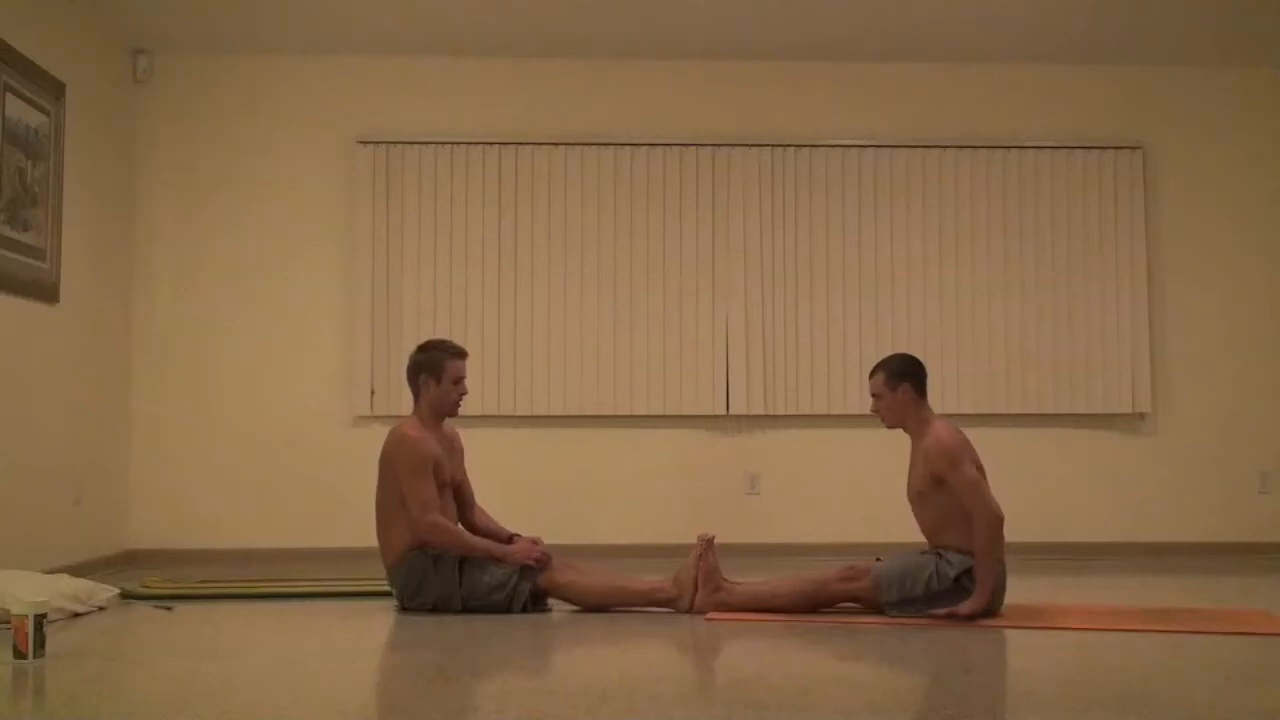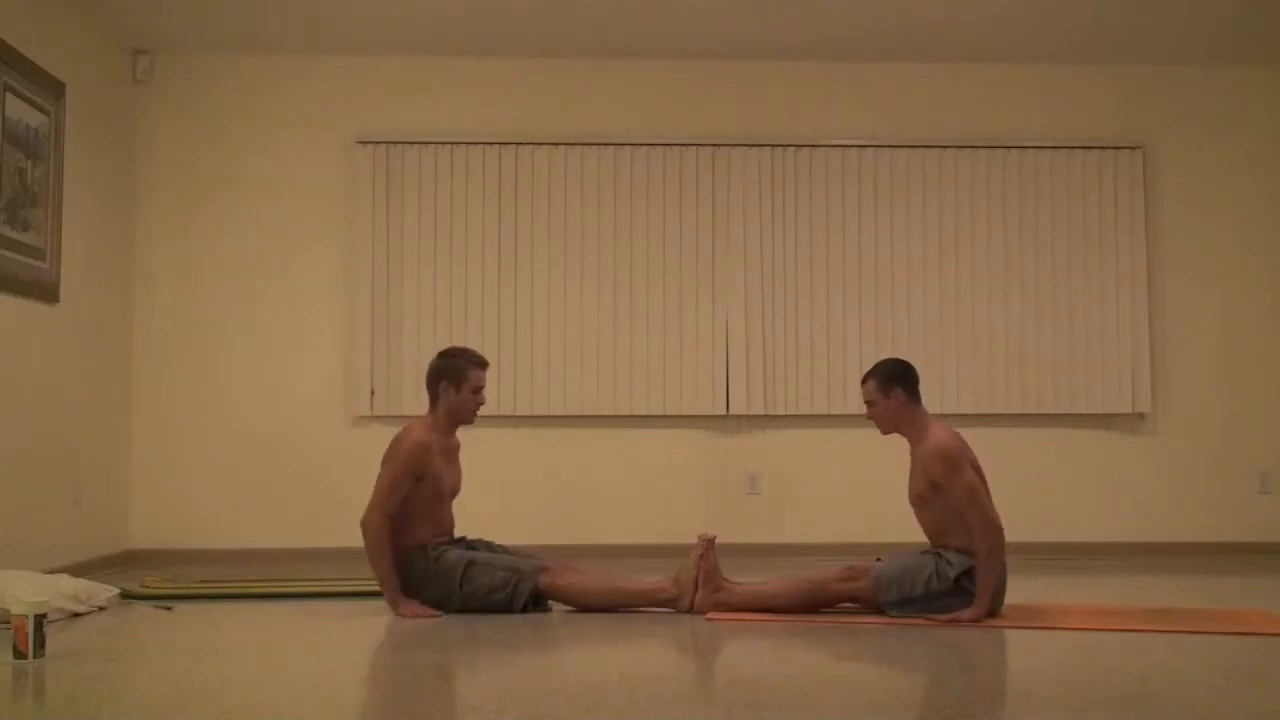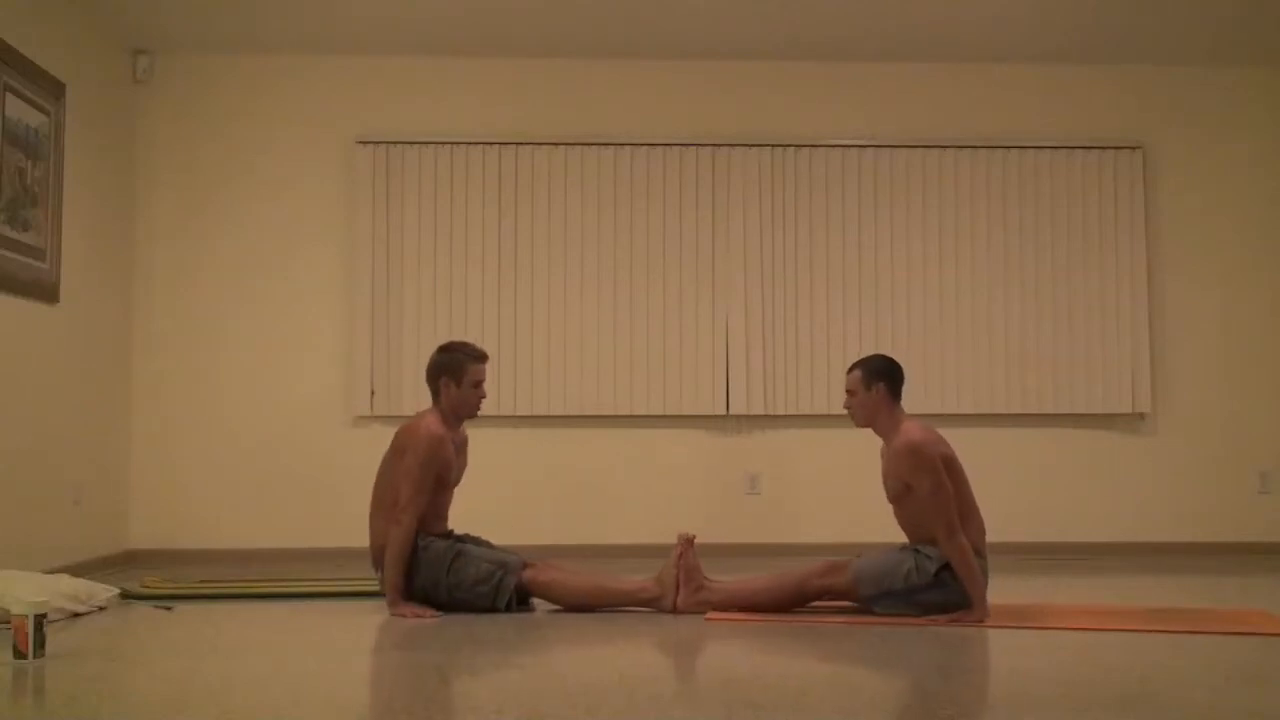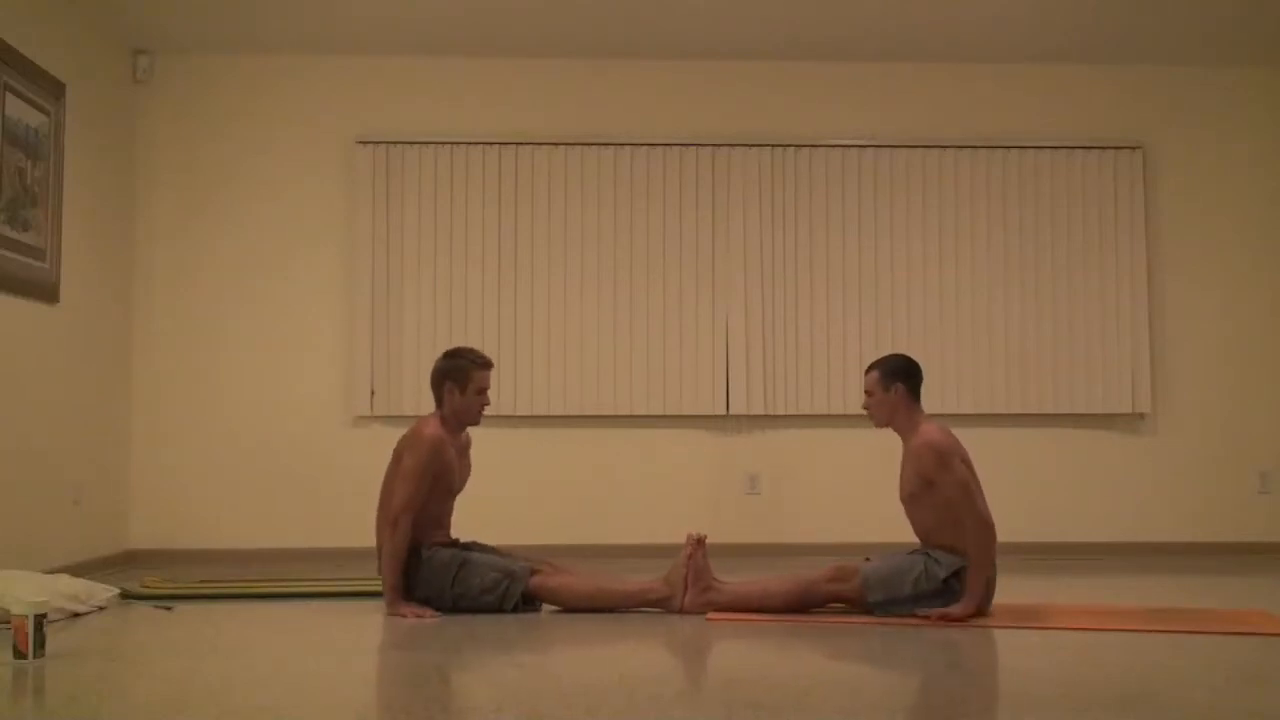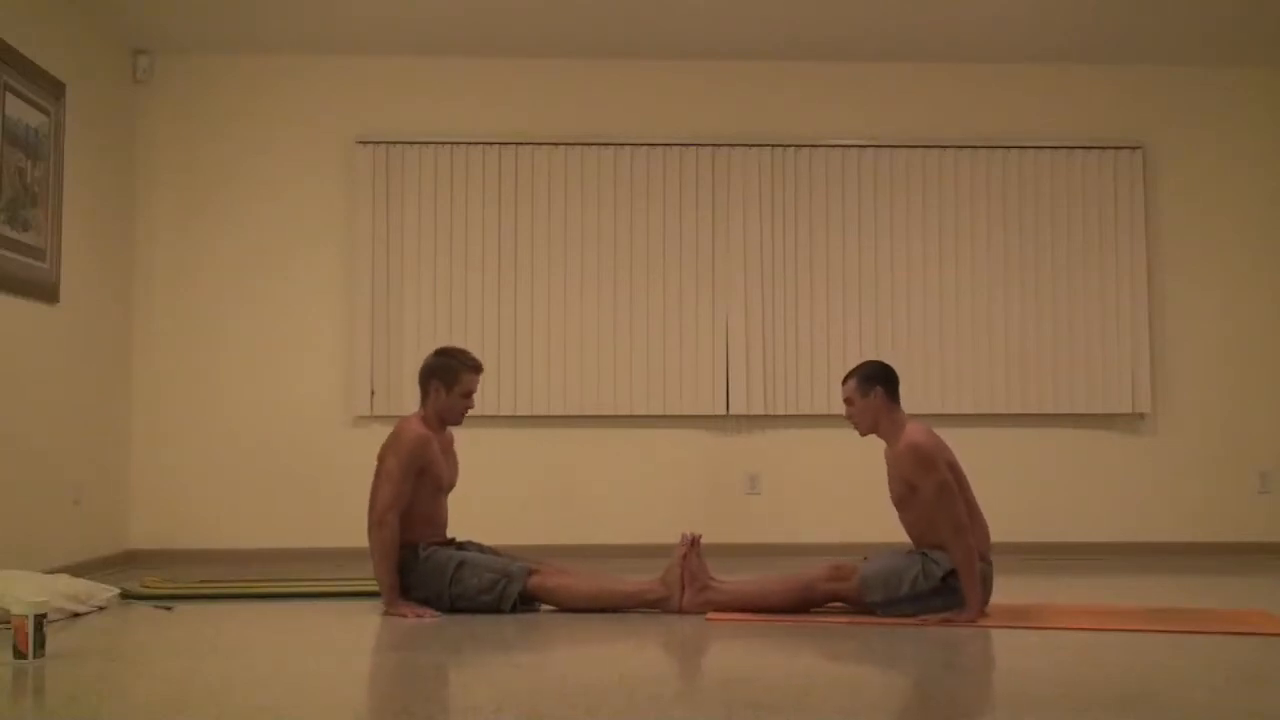
dt=1s
person 1, frame 1
left shoulder: (449, 438)
right shoulder: (411, 441)
left elbow: (469, 511)
right elbow: (429, 524)
left wrist: (513, 540)
right wrist: (504, 551)
left hip: (442, 559)
right hip: (420, 572)
left knee: (549, 566)
right knee: (544, 573)
left ankle: (668, 590)
right ankle: (672, 593)
person 1, frame 2
left shoulder: (449, 442)
right shoulder: (417, 444)
right elbow: (373, 520)
right wrist: (397, 598)
left hip: (445, 552)
right hip: (421, 567)
left knee: (553, 568)
right knee: (546, 577)
left ankle: (667, 589)
right ankle: (670, 594)
person 1, frame 3
left shoulder: (457, 436)
right shoulder: (429, 435)
right elbow: (404, 517)
right wrist: (396, 599)
left hip: (435, 548)
right hip: (414, 560)
left knee: (536, 568)
right knee: (529, 574)
left ankle: (652, 590)
right ankle: (655, 593)
person 1, frame 4
left shoulder: (461, 440)
right shoulder: (430, 439)
right elbow: (397, 519)
right wrist: (394, 599)
left hip: (438, 555)
right hip: (418, 566)
left knee: (544, 569)
right knee: (534, 580)
left ankle: (659, 591)
right ankle: (663, 593)
person 1, frame 5
left shoulder: (443, 438)
right shoulder: (413, 438)
right elbow: (382, 518)
right wrist: (393, 598)
left hip: (438, 554)
right hip: (416, 565)
left knee: (541, 570)
right knee: (531, 579)
left ankle: (656, 591)
right ankle: (658, 594)
person 2, frame 1
left shoulder: (939, 443)
right shoulder: (924, 442)
left elbow: (990, 515)
left wrist: (979, 598)
left hip: (966, 577)
right hip: (952, 567)
left knee: (849, 581)
right knee: (852, 575)
left ankle: (724, 597)
right ankle: (729, 592)
person 2, frame 2
left shoulder: (938, 448)
right shoulder: (924, 446)
left elbow: (989, 526)
left wrist: (981, 605)
left hip: (966, 576)
right hip: (951, 566)
left knee: (848, 581)
right knee: (849, 576)
left ankle: (725, 597)
right ankle: (728, 592)
person 2, frame 3
left shoulder: (910, 446)
right shoulder: (894, 446)
left elbow: (949, 531)
left wrist: (978, 606)
left hip: (947, 572)
right hip: (934, 563)
left knee: (826, 577)
right knee: (827, 574)
left ankle: (705, 596)
right ankle: (709, 592)
person 2, frame 4
left shoulder: (928, 445)
right shoulder: (918, 443)
left elbow: (980, 523)
left wrist: (970, 601)
left hip: (955, 576)
right hip: (942, 566)
left knee: (835, 582)
right knee: (838, 577)
left ankle: (712, 596)
right ankle: (717, 592)
person 2, frame 5
left shoulder: (913, 447)
right shoulder: (898, 448)
left elbow: (958, 526)
left wrist: (972, 606)
left hip: (951, 575)
right hip: (938, 565)
left knee: (834, 580)
right knee: (835, 575)
left ankle: (710, 596)
right ankle: (716, 591)
